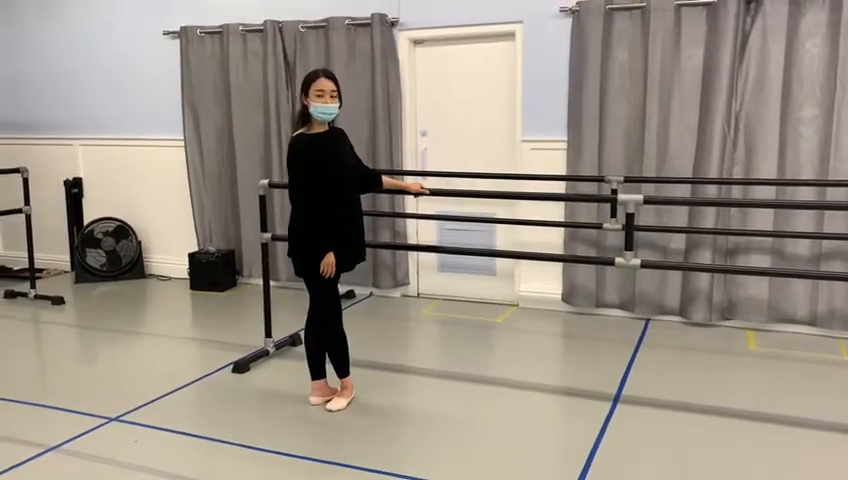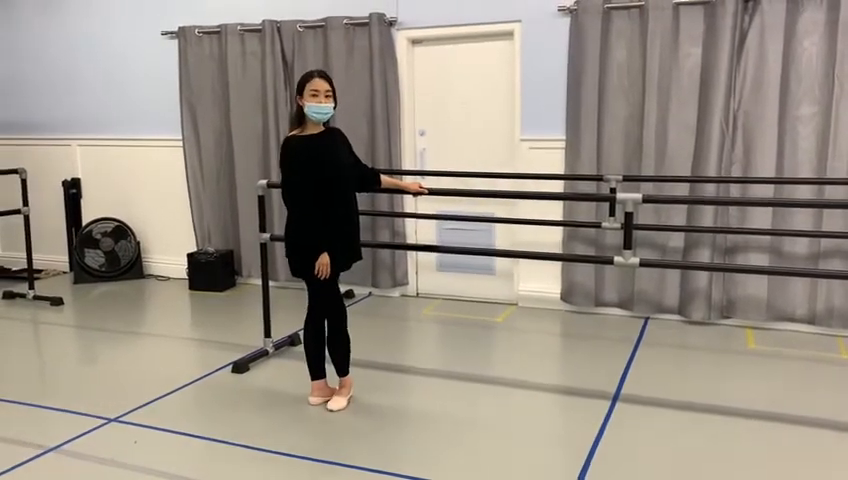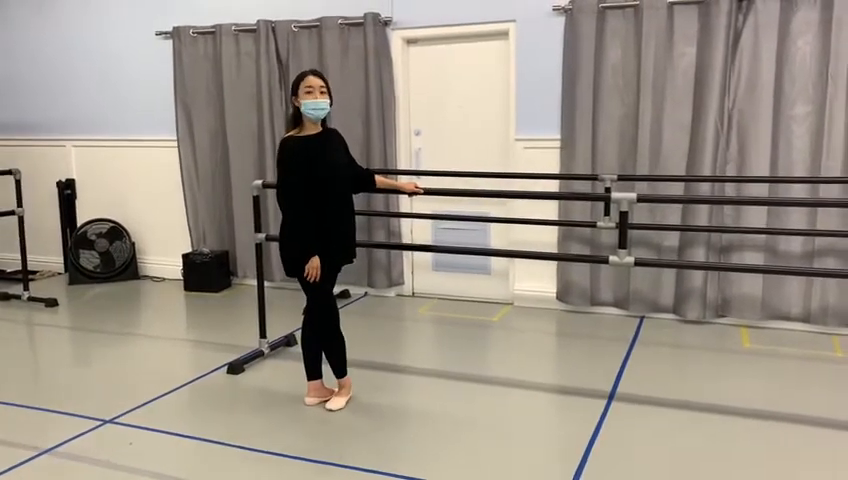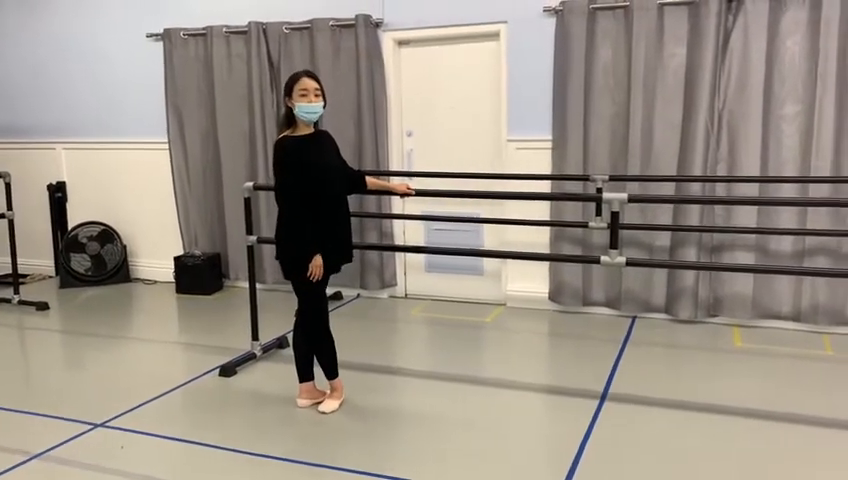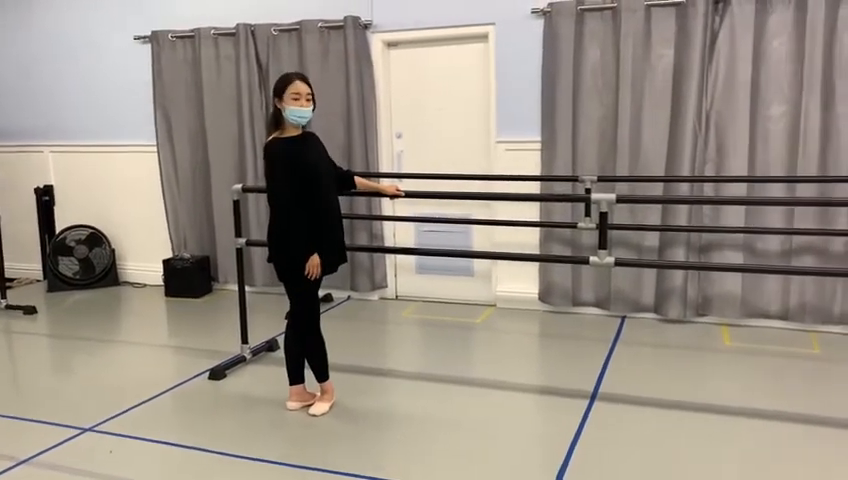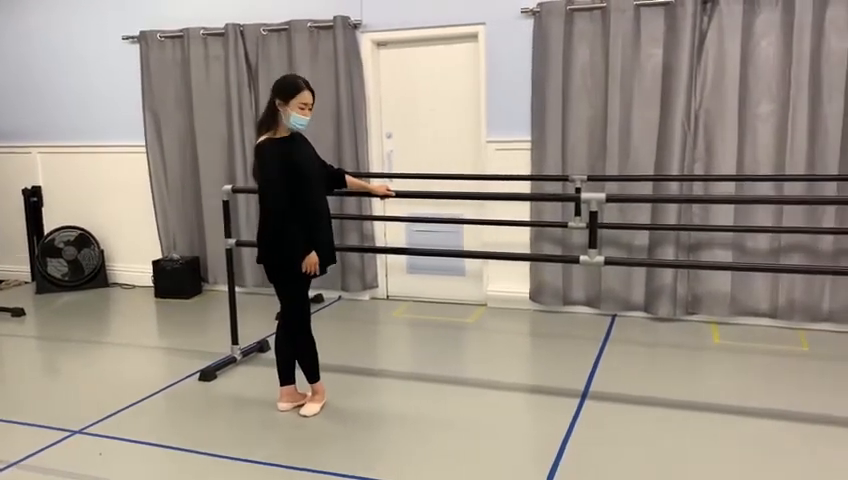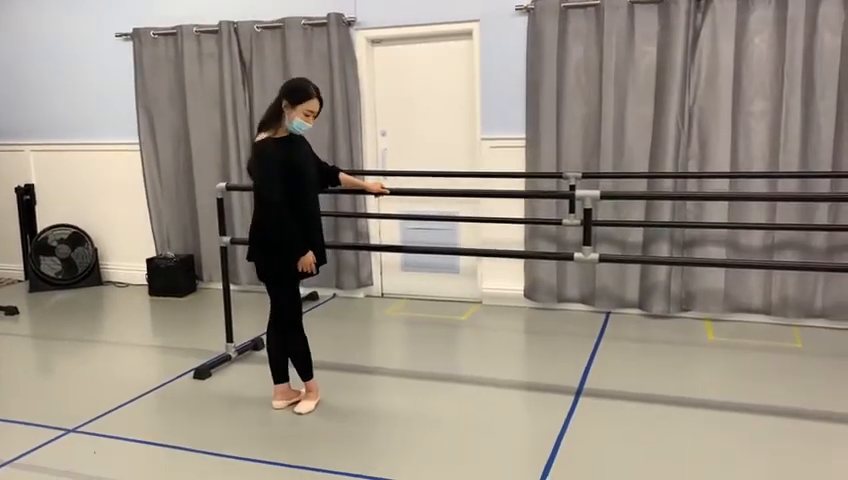
dt=0.3s
person 1, frame 1
left shoulder: (337, 136)
right shoulder: (301, 144)
left elbow: (362, 176)
right elbow: (304, 202)
left wrist: (405, 186)
right wrist: (324, 248)
left hip: (336, 238)
right hip: (314, 243)
left knee: (320, 309)
right knee: (329, 310)
left ankle: (319, 386)
right ankle: (345, 382)
person 1, frame 2
left shoulder: (335, 137)
right shoulder: (293, 145)
left elbow: (362, 175)
right elbow: (297, 203)
left wrist: (403, 185)
right wrist: (318, 249)
left hip: (335, 237)
right hip: (310, 243)
left knee: (319, 309)
right knee: (334, 309)
left ankle: (319, 386)
right ankle: (344, 382)
person 1, frame 3
left shoulder: (333, 138)
right shoulder: (291, 146)
left elbow: (357, 177)
right elbow: (291, 204)
left wrist: (399, 185)
right wrist: (310, 251)
left hip: (331, 240)
right hip: (305, 245)
left knee: (317, 310)
right knee: (325, 310)
left ankle: (315, 387)
right ankle: (343, 381)
person 1, frame 4
left shoulder: (324, 139)
right shoulder: (285, 147)
left elbow: (348, 178)
right elbow: (290, 204)
left wrist: (390, 187)
right wrist: (311, 251)
left hip: (324, 241)
right hip: (301, 246)
left knee: (308, 312)
right knee: (315, 313)
left ankle: (306, 389)
right ankle: (335, 385)
person 1, frame 5
left shoulder: (310, 141)
right shoulder: (276, 148)
left elbow: (337, 177)
right elbow: (284, 206)
left wrist: (380, 188)
right wrist: (307, 251)
left hip: (315, 243)
right hip: (294, 248)
left knee: (301, 315)
right knee: (307, 315)
left ankle: (297, 392)
right ankle: (325, 387)
person 1, frame 6
left shoulder: (298, 142)
right shoulder: (267, 149)
left elbow: (328, 175)
right elbow: (276, 207)
left wrist: (370, 187)
right wrist: (303, 250)
left hip: (302, 245)
right hip: (284, 249)
left knee: (291, 316)
right knee: (297, 316)
left ankle: (288, 392)
right ankle: (316, 388)
person 1, frame 7
left shoulder: (296, 142)
right shoulder: (265, 149)
left elbow: (325, 173)
right elbow: (274, 206)
left wrist: (365, 186)
right wrist: (300, 249)
left hip: (293, 245)
right hip: (275, 247)
left knee: (282, 314)
right knee: (288, 315)
left ankle: (282, 390)
right ankle: (310, 386)
